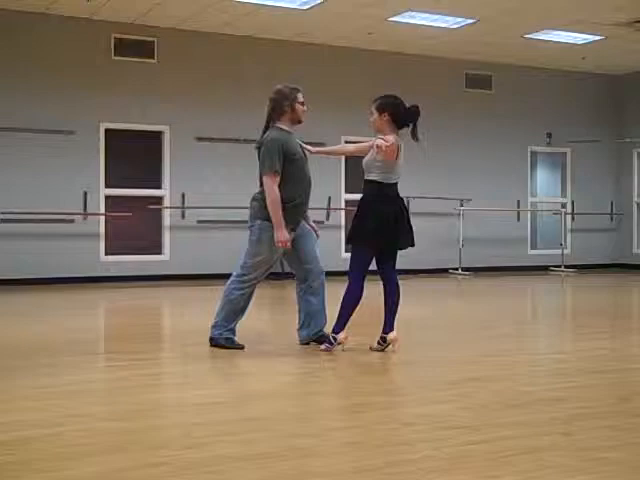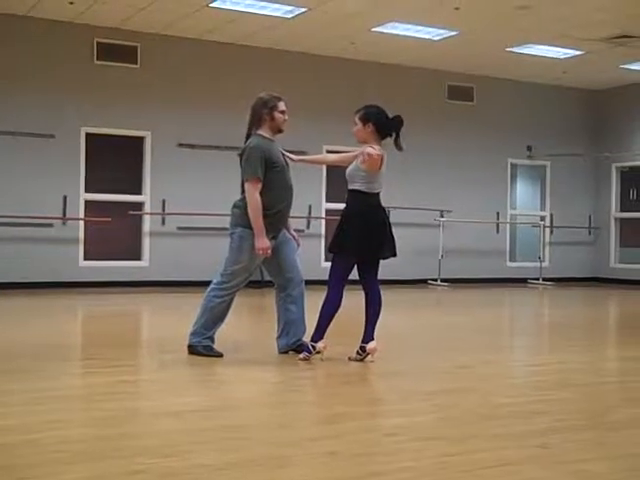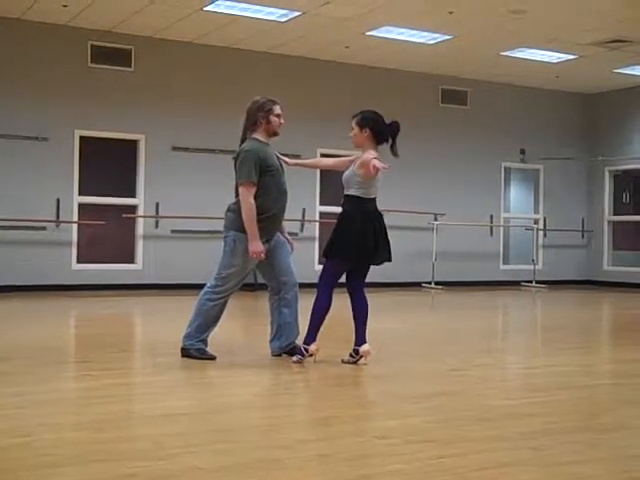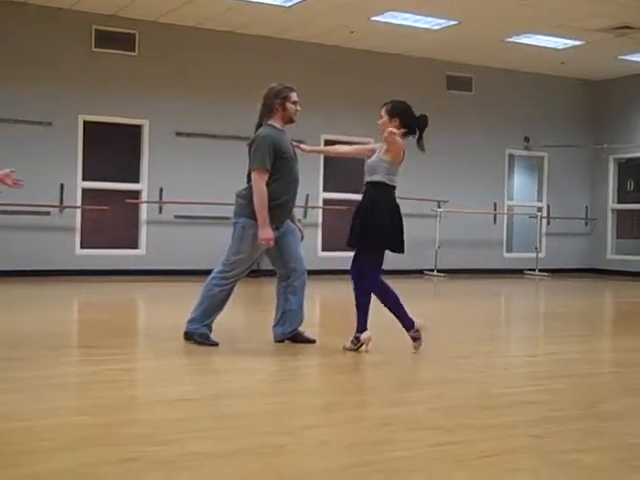
dt=1s
person 1, frame 1
left shoulder: (290, 138)
right shoulder: (273, 139)
right elbow: (270, 186)
left wrist: (306, 219)
right wrist: (278, 228)
left hip: (295, 223)
right hip: (270, 223)
left knee: (312, 275)
right knee: (247, 278)
left ankle: (312, 331)
right ankle: (221, 332)
person 1, frame 2
left shoulder: (272, 147)
right shoulder: (256, 147)
right elbow: (252, 193)
left wrist: (288, 228)
right wrist: (259, 235)
left hip: (277, 231)
right hip: (251, 231)
left knee: (292, 283)
right knee: (227, 285)
left ankle: (291, 340)
right ankle: (199, 339)
person 1, frame 3
left shoulder: (268, 150)
right shoulder: (251, 151)
right elbow: (246, 197)
left wrist: (282, 232)
right wrist: (253, 239)
left hip: (271, 235)
right hip: (245, 234)
left knee: (286, 286)
right knee: (220, 288)
left ankle: (284, 343)
right ankle: (192, 343)
person 1, frame 4
left shoulder: (283, 137)
right shoulder: (266, 137)
right elbow: (258, 183)
left wrist: (293, 219)
right wrist: (263, 226)
left hip: (280, 222)
right hip: (254, 220)
left knee: (294, 272)
right knee: (228, 274)
left ankle: (287, 329)
right ankle: (197, 327)
person 2, frame 1
left shoulder: (390, 142)
right shoulder: (382, 142)
left elbow: (386, 151)
right elbow: (349, 149)
left wrist: (382, 148)
right wrist: (316, 150)
left hip: (376, 210)
right hip: (388, 211)
left knee: (356, 274)
right knee: (388, 273)
left ankle: (338, 332)
right ankle: (388, 332)
person 2, frame 2
left shoulder: (373, 153)
right shoulder: (365, 154)
left elbow: (373, 159)
right elbow: (332, 159)
left wrist: (371, 155)
right wrist: (298, 158)
left hip: (359, 220)
right hip: (370, 221)
left knee: (336, 283)
right knee: (370, 283)
left ankle: (316, 341)
right ankle: (368, 341)
person 2, frame 3
left shoulder: (368, 159)
right shoulder: (360, 159)
left elbow: (373, 161)
right elbow: (328, 163)
left wrist: (375, 163)
right wrist: (294, 162)
left hip: (355, 224)
right hip: (367, 226)
left knee: (326, 285)
right knee: (355, 286)
left ankle: (309, 343)
right ankle: (360, 344)
person 2, frame 4
left shoulder: (395, 146)
right shoulder: (381, 148)
left elbow: (392, 138)
right elbow: (346, 150)
left wrist: (390, 134)
right wrist: (311, 149)
left hip: (380, 212)
right hip: (375, 212)
left knee: (370, 277)
right knee: (359, 273)
left ankle: (411, 326)
right ankle: (361, 332)
